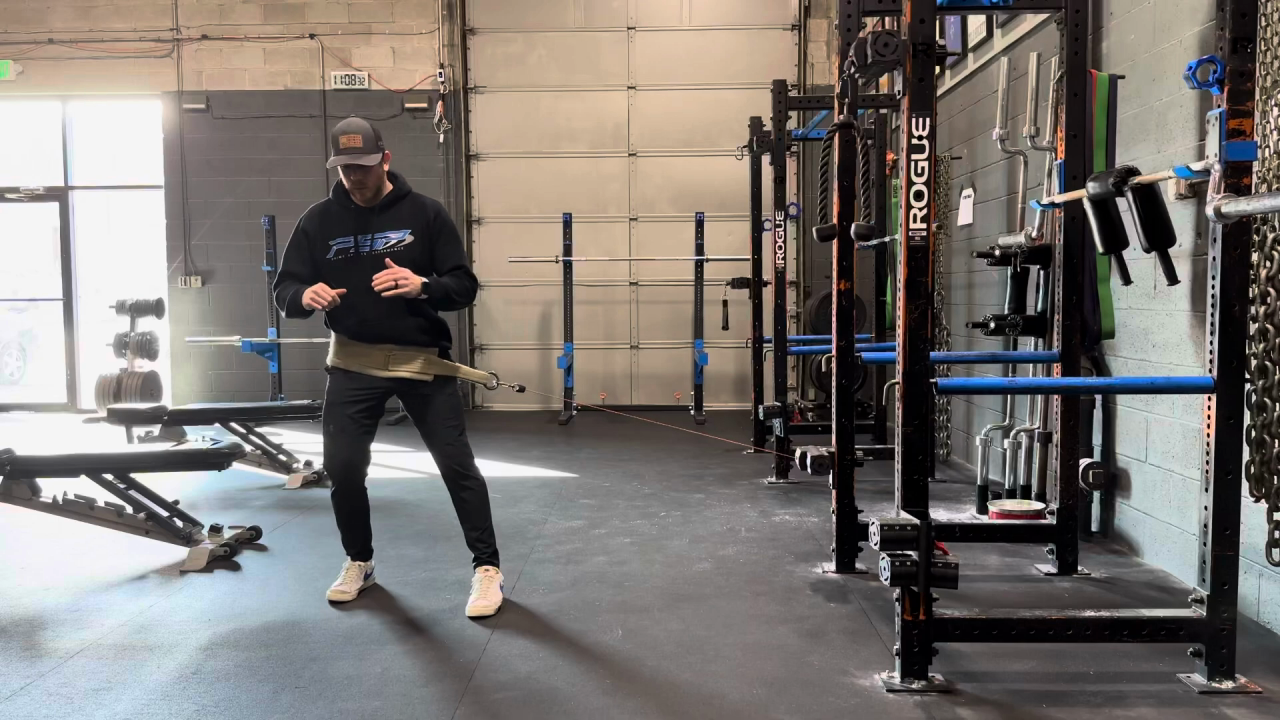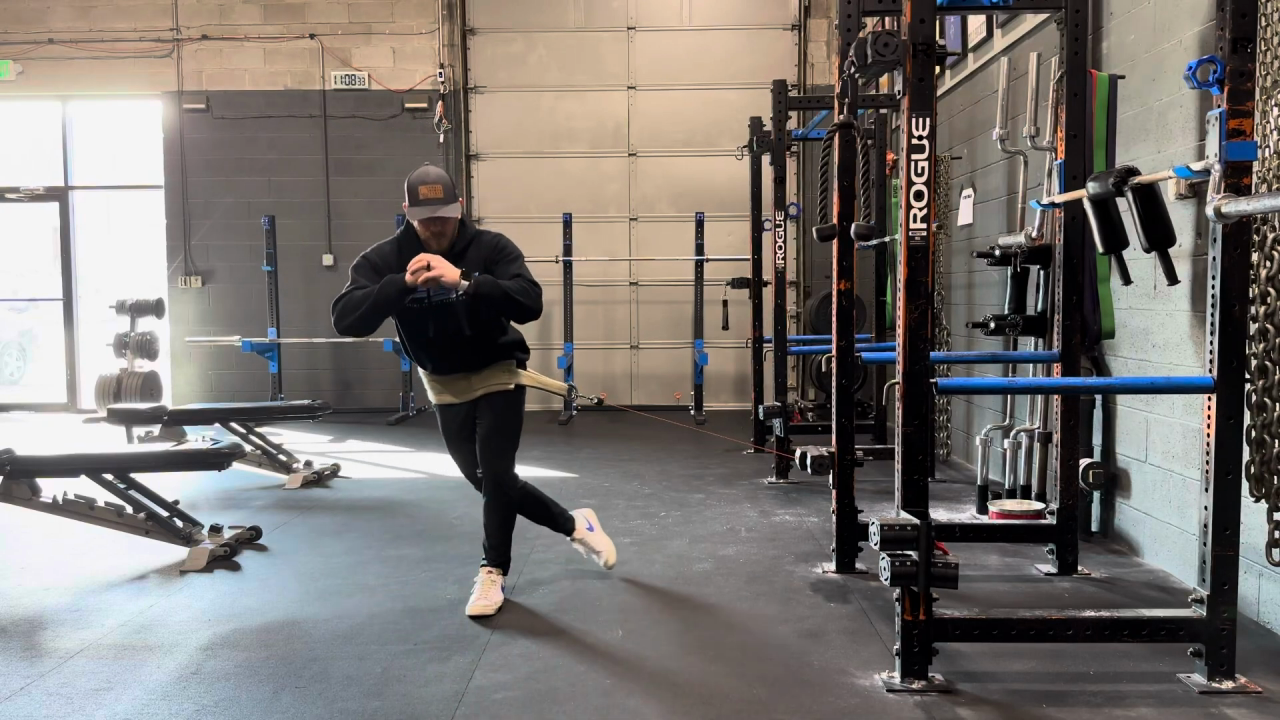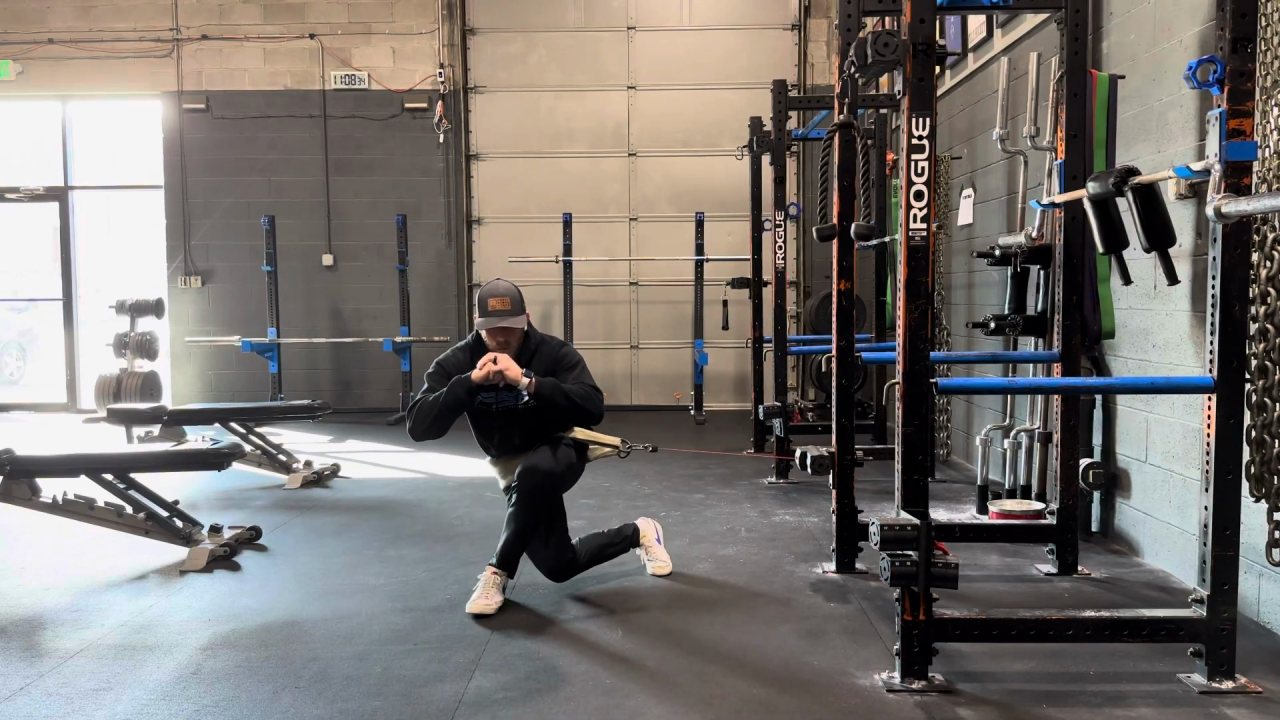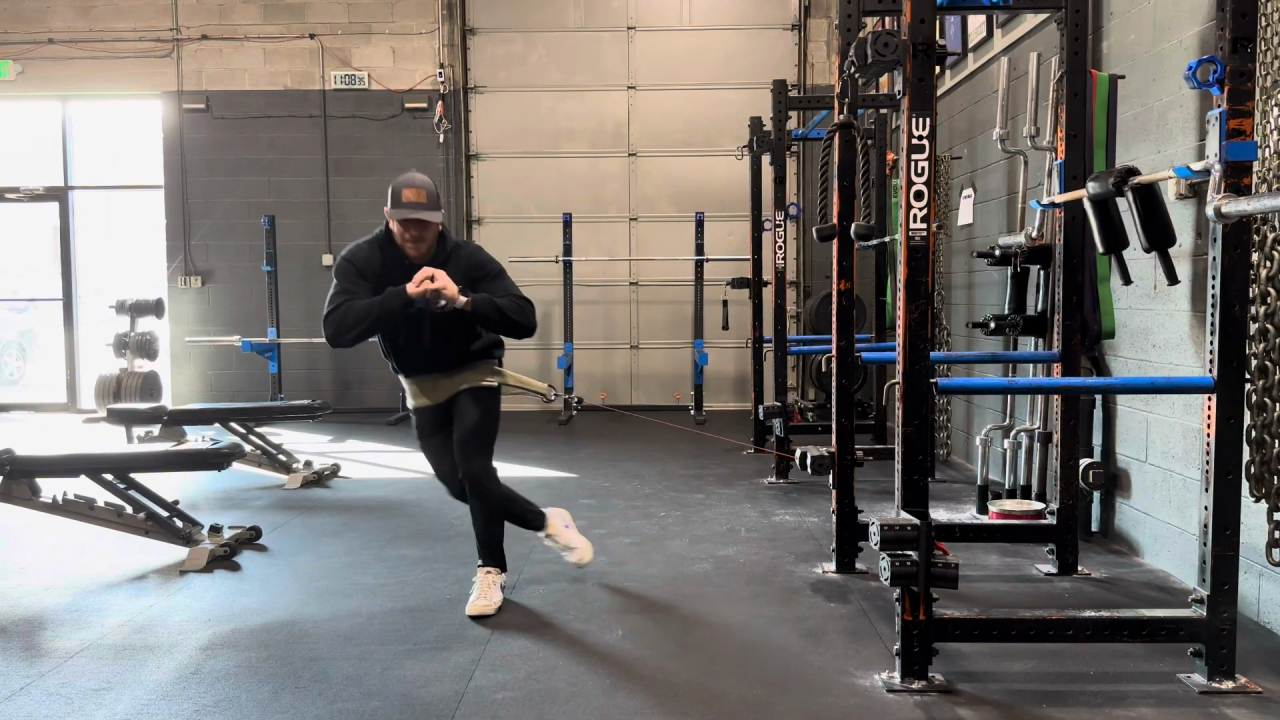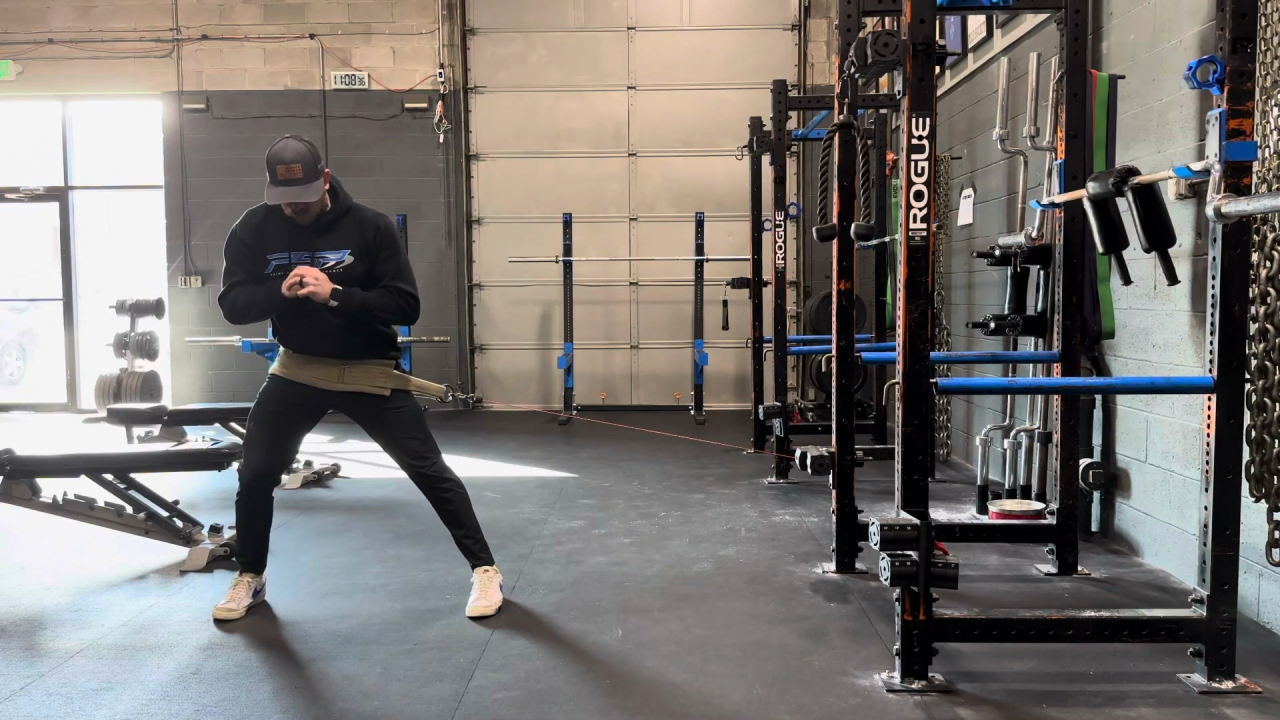
dt=1s
person 1, frame 1
left shoulder: (425, 213)
right shoulder: (318, 221)
left elbow: (464, 287)
right elbow: (283, 290)
left wrist: (421, 287)
right wrist: (305, 296)
left hip: (422, 359)
right hip: (353, 361)
left knee: (457, 464)
right knee: (342, 469)
left ankle: (487, 568)
right ankle: (359, 562)
person 1, frame 2
left shoulder: (491, 247)
right shoulder: (384, 259)
left elbow: (530, 304)
right elbow: (346, 321)
left wrist: (463, 281)
right wrist: (402, 283)
left hip: (497, 373)
right hip: (446, 385)
left knee: (494, 471)
right knee: (489, 481)
left ankle: (493, 571)
right ankle: (574, 525)
person 1, frame 3
left shoulder: (554, 352)
right shoulder: (456, 363)
left elbow: (593, 409)
right elbow: (418, 427)
left wrist: (526, 380)
right wrist: (470, 381)
left hip: (559, 449)
right hip: (511, 466)
left knee: (533, 476)
right knee: (559, 566)
left ankle: (498, 573)
right ankle: (638, 534)
person 1, frame 4
left shoulder: (468, 258)
right shoulder: (360, 261)
left elbow: (524, 321)
right elbow: (337, 330)
left wrist: (461, 300)
right wrist: (404, 294)
left hip: (473, 372)
right hip: (422, 386)
left knee: (475, 470)
right knee: (461, 485)
left ankle: (490, 570)
right ankle: (546, 522)
person 1, frame 5
left shoulder: (370, 227)
right shoulder: (254, 229)
left elbow: (406, 306)
right elbow: (233, 305)
left wrist: (335, 294)
right wrist: (280, 292)
left hip: (370, 369)
right hip: (298, 368)
left knee: (428, 470)
right knee: (254, 473)
left ankle: (484, 569)
right ankle: (249, 577)
